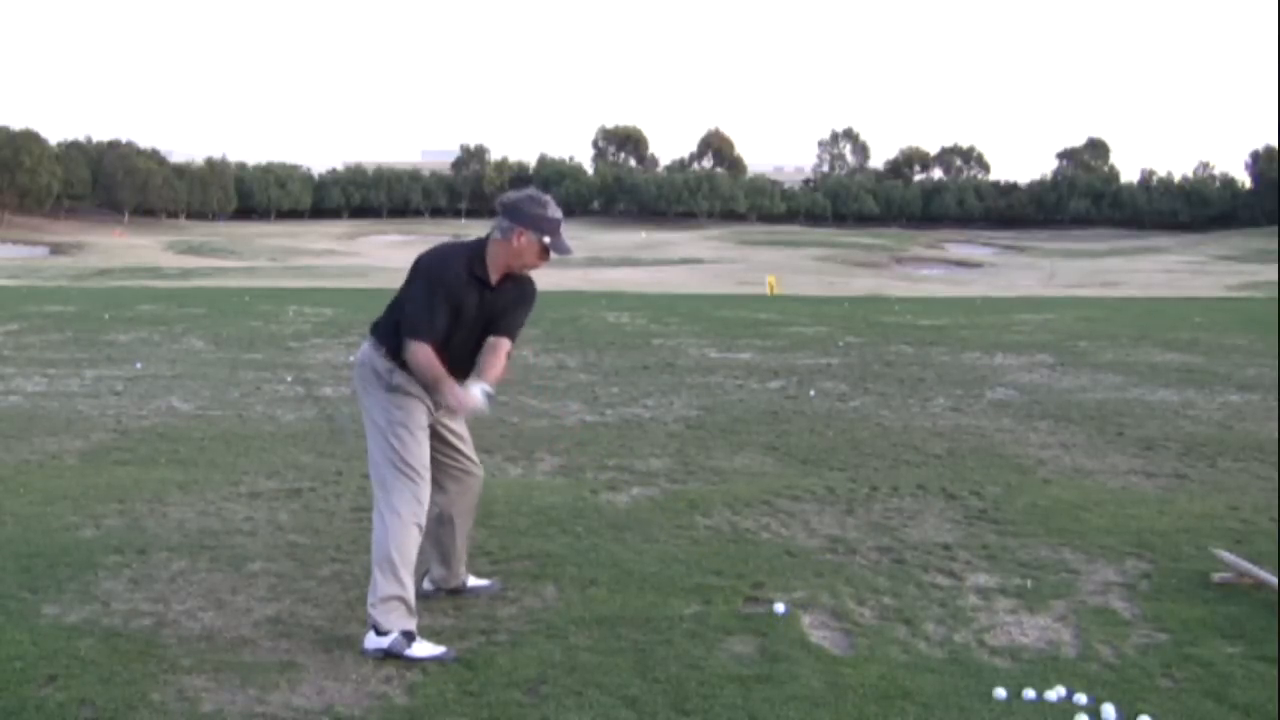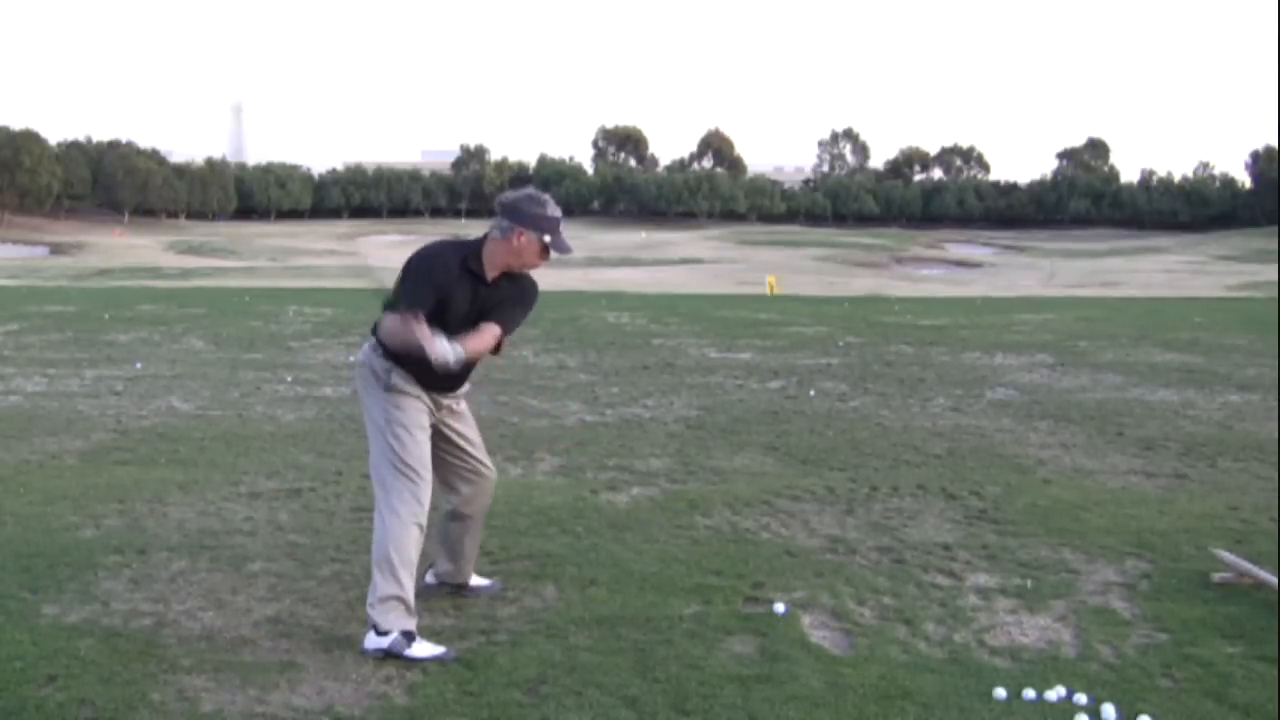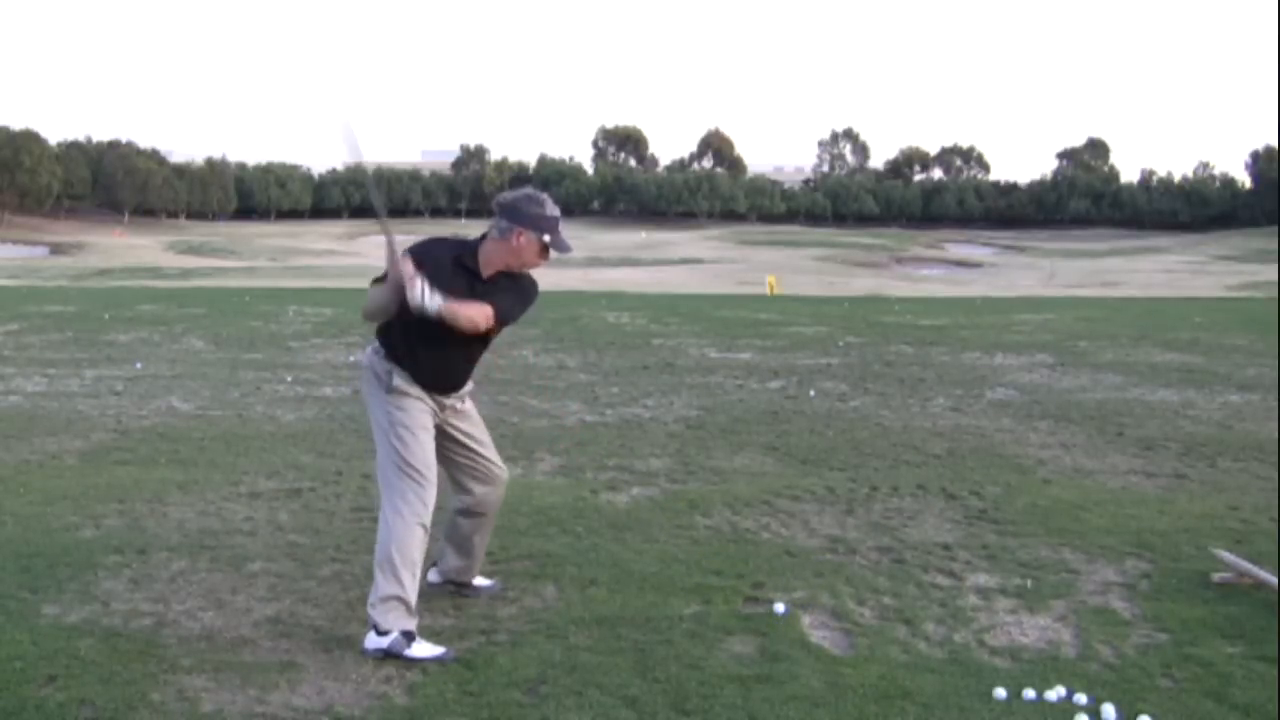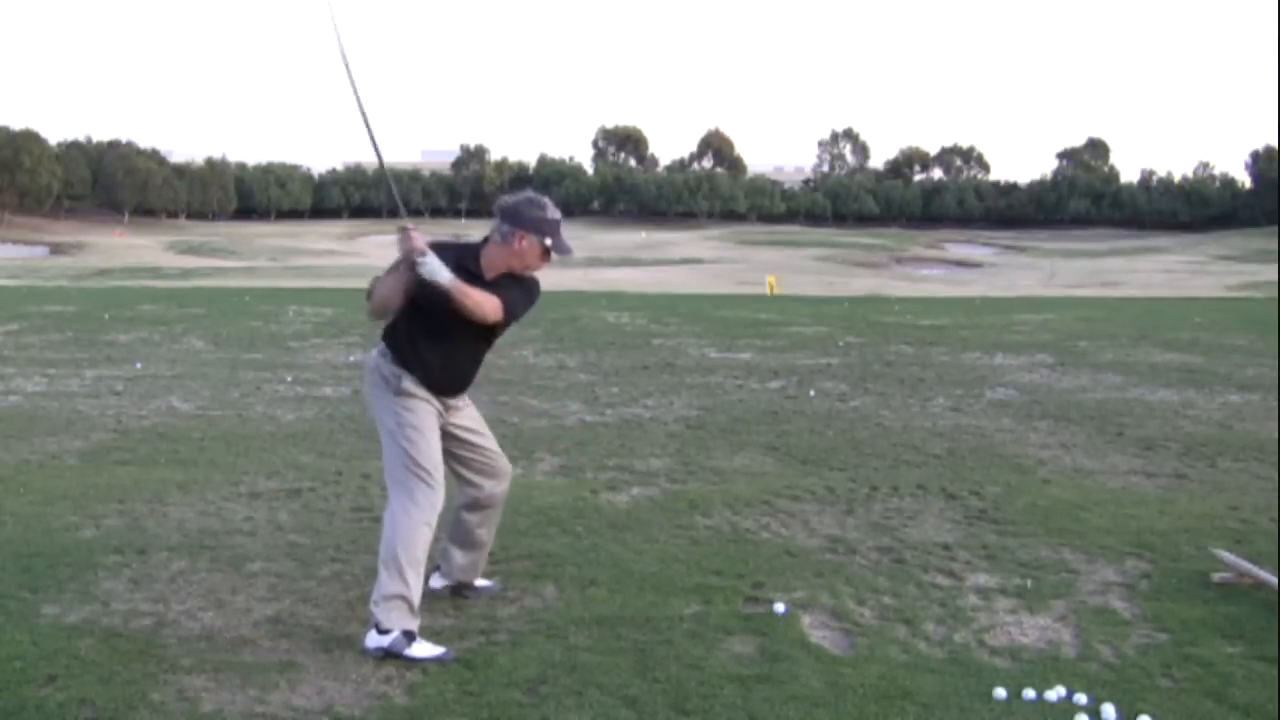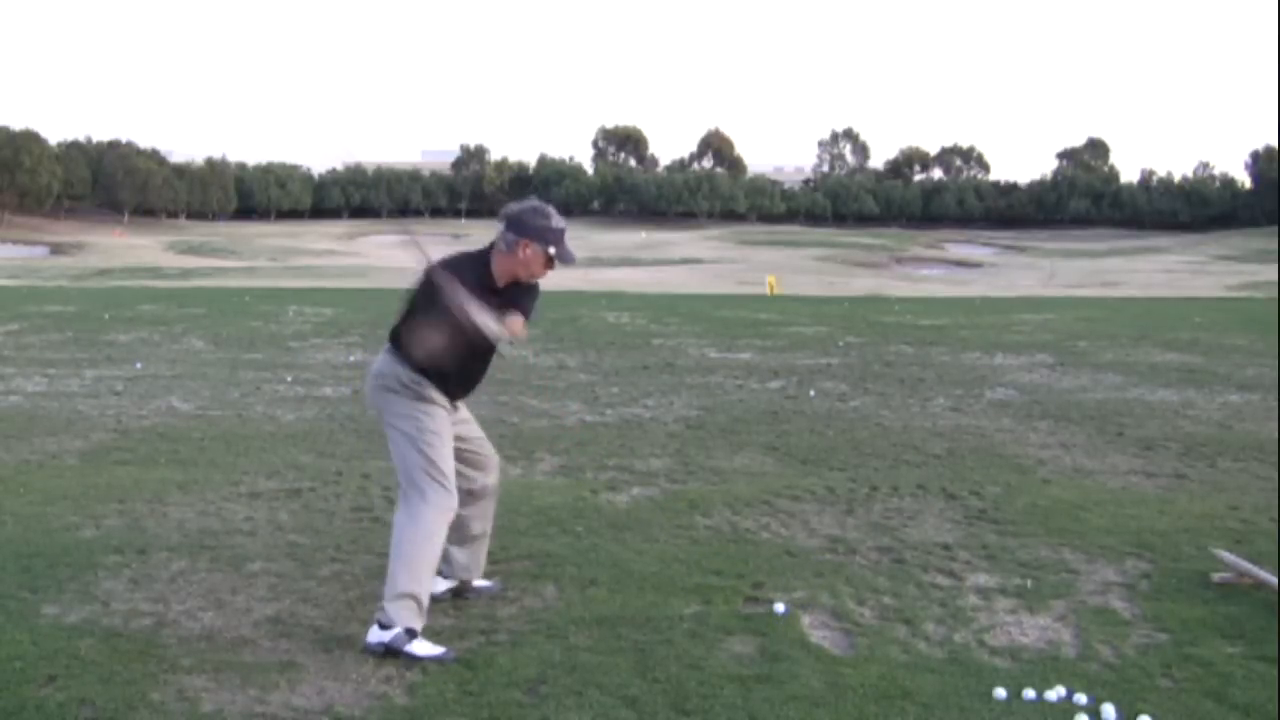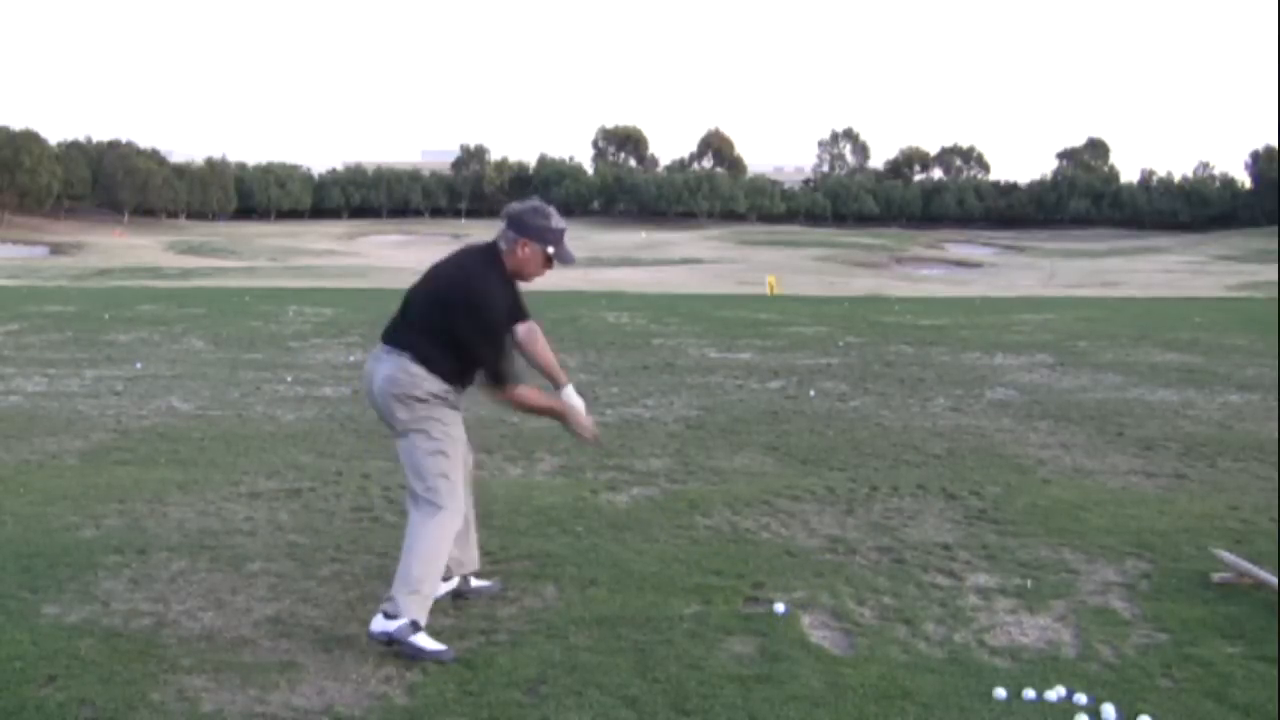
dt=0.1s
person 1, frame 1
left shoulder: (521, 290)
right shoulder: (443, 265)
left elbow: (498, 347)
right elbow: (417, 348)
left wrist: (479, 390)
right wrist: (450, 389)
left hip: (441, 386)
right hip: (392, 377)
left knee: (462, 479)
right knee: (407, 497)
left ankle: (445, 576)
right ankle: (388, 628)
person 1, frame 2
left shoulder: (522, 289)
right shoulder: (437, 260)
left elbow: (487, 336)
right elbow: (388, 327)
left wrist: (451, 351)
right wrist: (409, 331)
left hip: (443, 387)
right hip: (394, 378)
left knee: (475, 479)
right knee: (407, 498)
left ankle: (451, 572)
right ankle: (388, 629)
person 1, frame 3
left shoulder: (521, 287)
right shoulder: (434, 252)
left elbow: (478, 318)
right elbow: (371, 312)
left wrist: (431, 300)
right wrist: (397, 282)
left hip: (448, 392)
right hip: (396, 381)
left knee: (487, 481)
right knee: (412, 498)
left ankle: (456, 570)
right ankle: (388, 629)
person 1, frame 4
left shoulder: (524, 287)
right shoulder: (438, 255)
left elbow: (485, 309)
right elbow: (377, 308)
left wrist: (441, 277)
right wrist: (404, 263)
left hip: (450, 393)
right hip: (402, 383)
left knee: (492, 477)
right knee: (420, 497)
left ankle: (458, 572)
right ankle: (390, 628)
person 1, frame 5
left shoulder: (523, 287)
right shoulder: (452, 277)
left elbow: (513, 327)
right elbow: (416, 346)
right wrist: (453, 321)
left hip: (442, 392)
right hip: (410, 385)
left knee: (482, 474)
right knee: (432, 497)
left ankle: (455, 572)
right ankle: (394, 626)
person 1, frame 6
left shoulder: (496, 269)
right shoulder: (478, 290)
left elbow: (524, 330)
right elbow: (506, 389)
left wrist: (567, 388)
right wrist: (562, 412)
left hip: (400, 374)
right hip: (414, 385)
left knee: (457, 478)
right knee: (443, 501)
left ankle: (451, 574)
right ankle: (400, 617)
